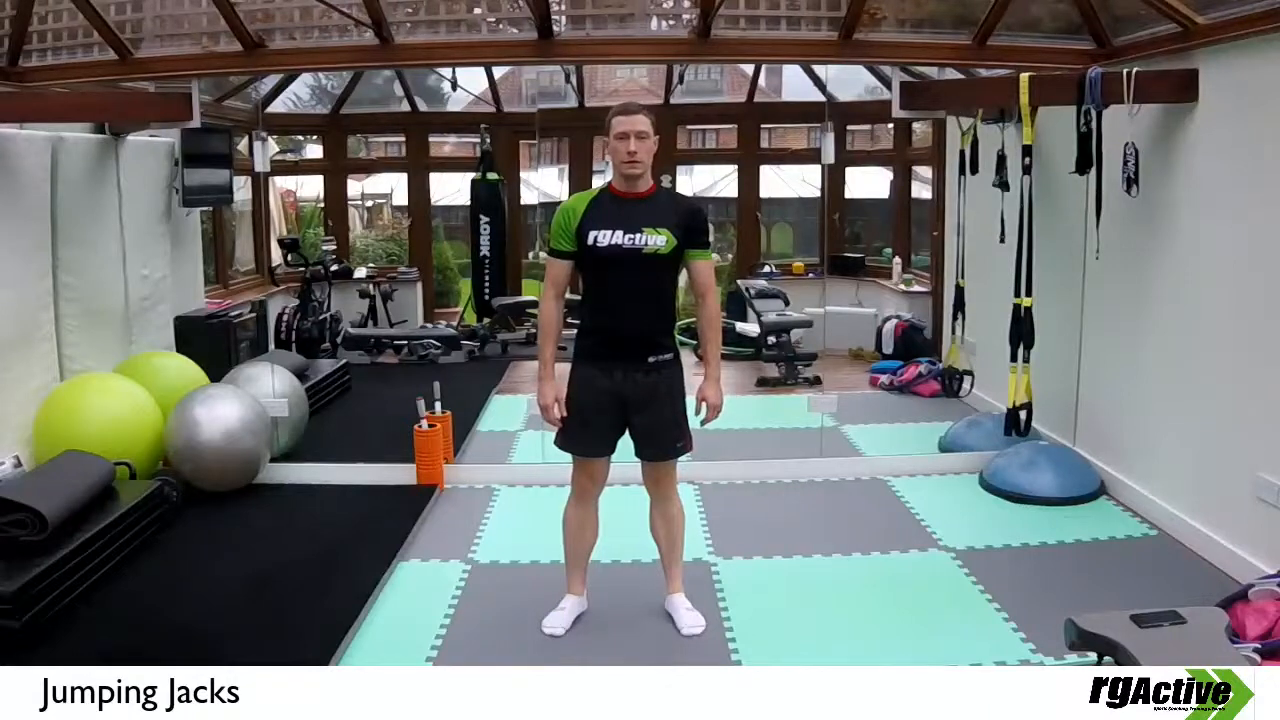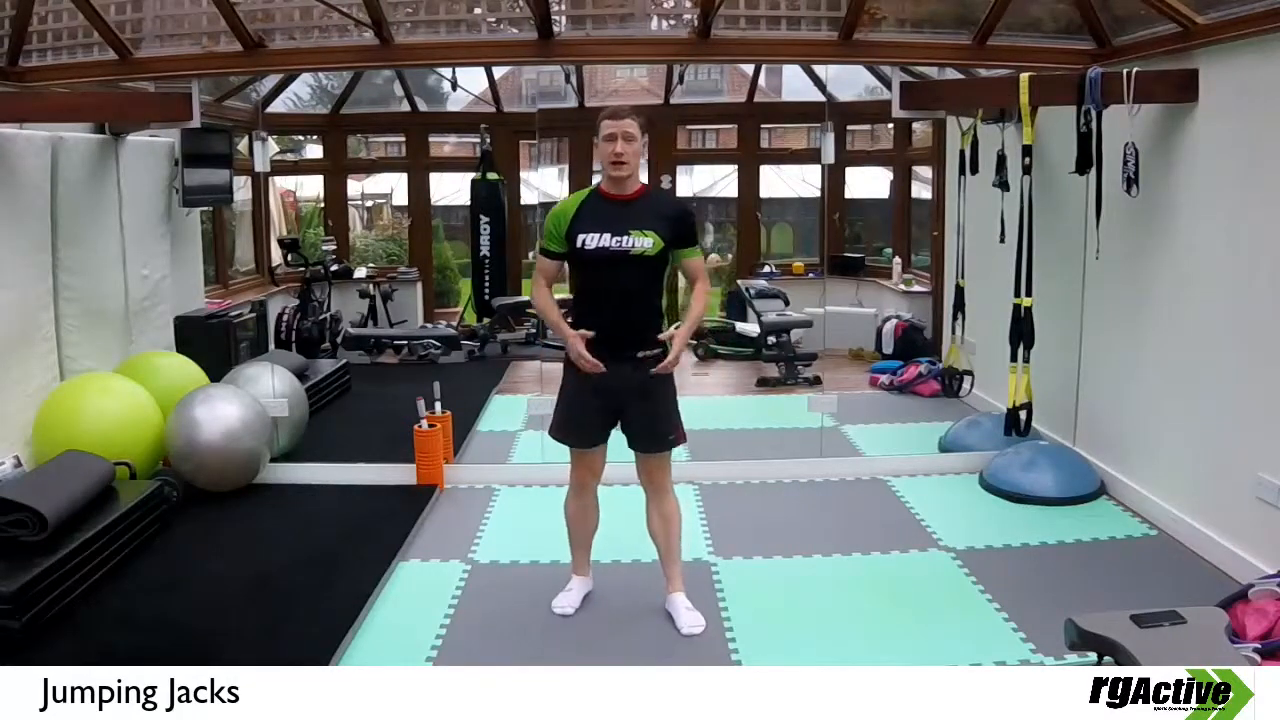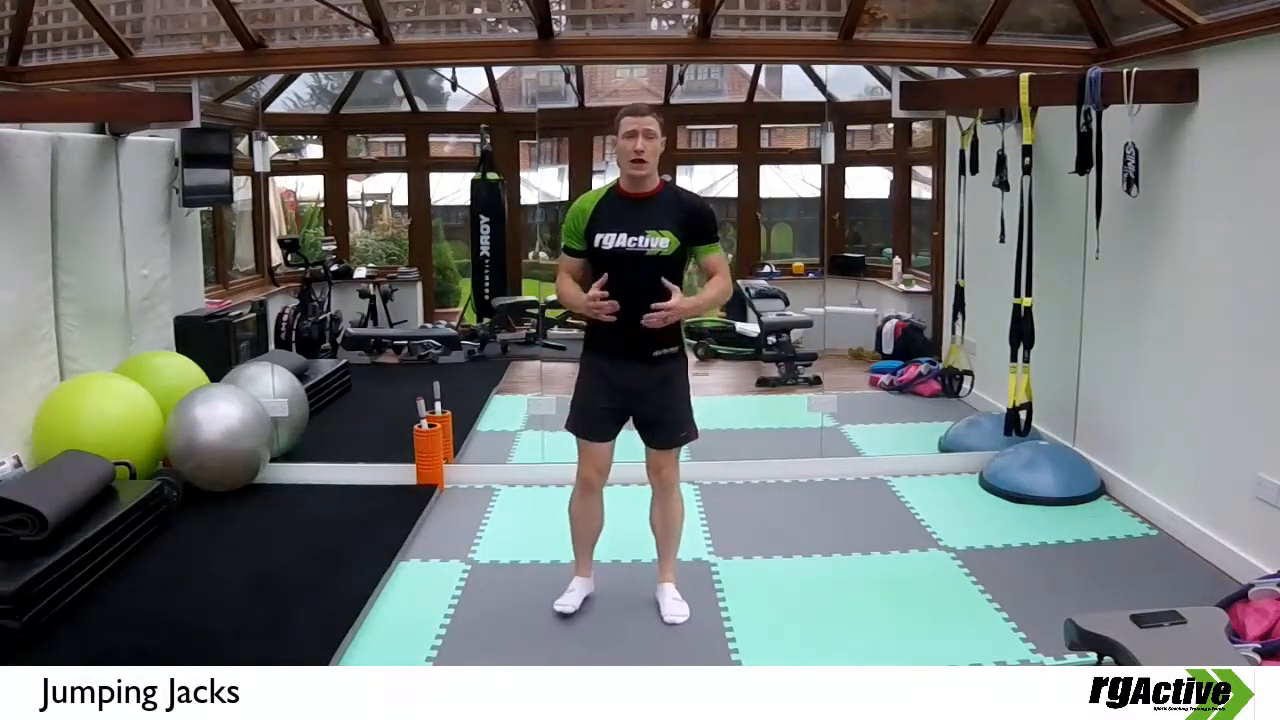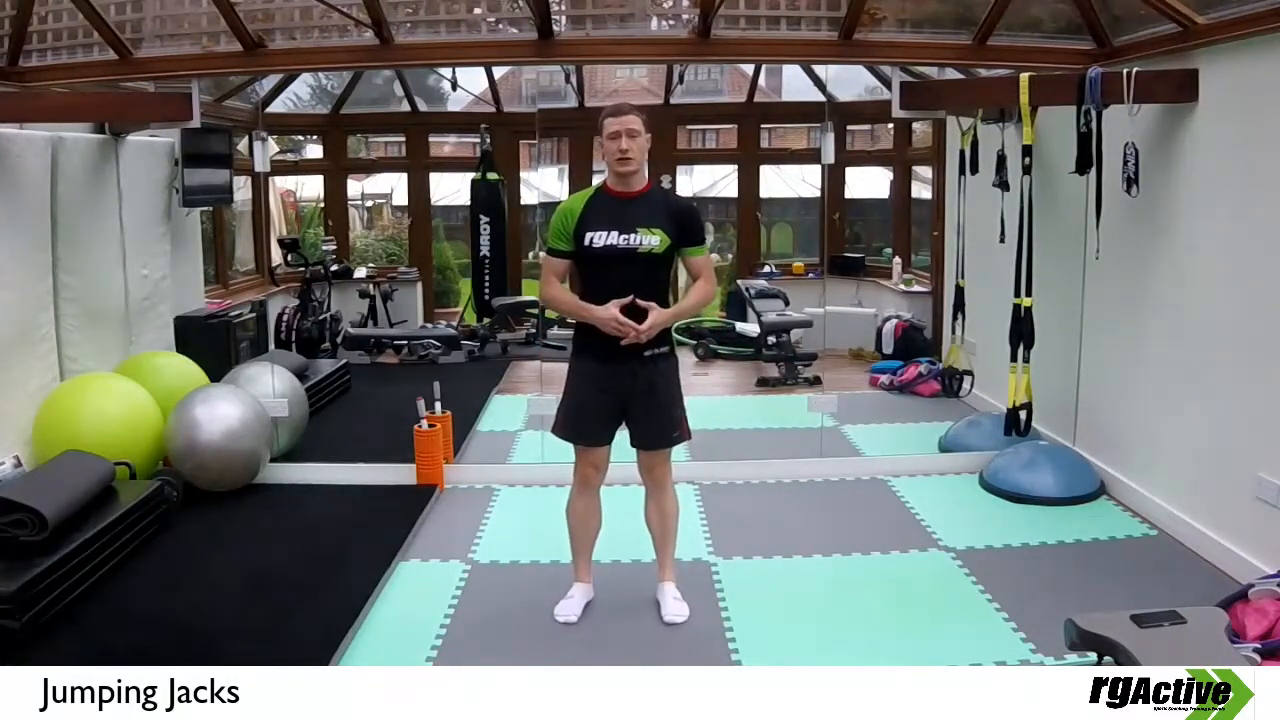
dt=1s
person 1, frame 1
left shoulder: (684, 212)
right shoulder: (577, 210)
left elbow: (706, 296)
right elbow: (553, 296)
left wrist: (712, 375)
right wrist: (547, 376)
left hip: (659, 370)
right hip: (593, 371)
left knee: (663, 485)
right knee: (585, 485)
left ankle: (675, 593)
right ankle: (575, 594)
person 1, frame 2
left shoulder: (672, 211)
right shoulder: (568, 211)
left elbow: (700, 281)
right elbow: (541, 282)
left wrist: (685, 329)
right wrist: (564, 332)
left hip: (648, 366)
right hip: (588, 366)
left knee: (658, 481)
right knee: (583, 478)
left ankle: (675, 591)
right ankle: (580, 575)
person 1, frame 3
left shoulder: (689, 209)
right shoulder: (587, 209)
left elbow: (722, 280)
right elbow: (565, 278)
left wrist: (687, 304)
right wrist: (583, 302)
left hip: (662, 363)
right hip: (602, 363)
left knee: (665, 478)
right knee: (590, 476)
left ankle: (666, 581)
right ankle: (582, 576)
person 1, frame 4
left shoulder: (676, 209)
right shoulder: (574, 210)
left elbow: (706, 282)
right elbow: (549, 287)
left wrist: (666, 315)
right wrist: (593, 313)
left hip: (654, 361)
right hip: (593, 362)
left knee: (658, 474)
right knee: (587, 474)
left ankle: (666, 580)
right ankle: (582, 581)
